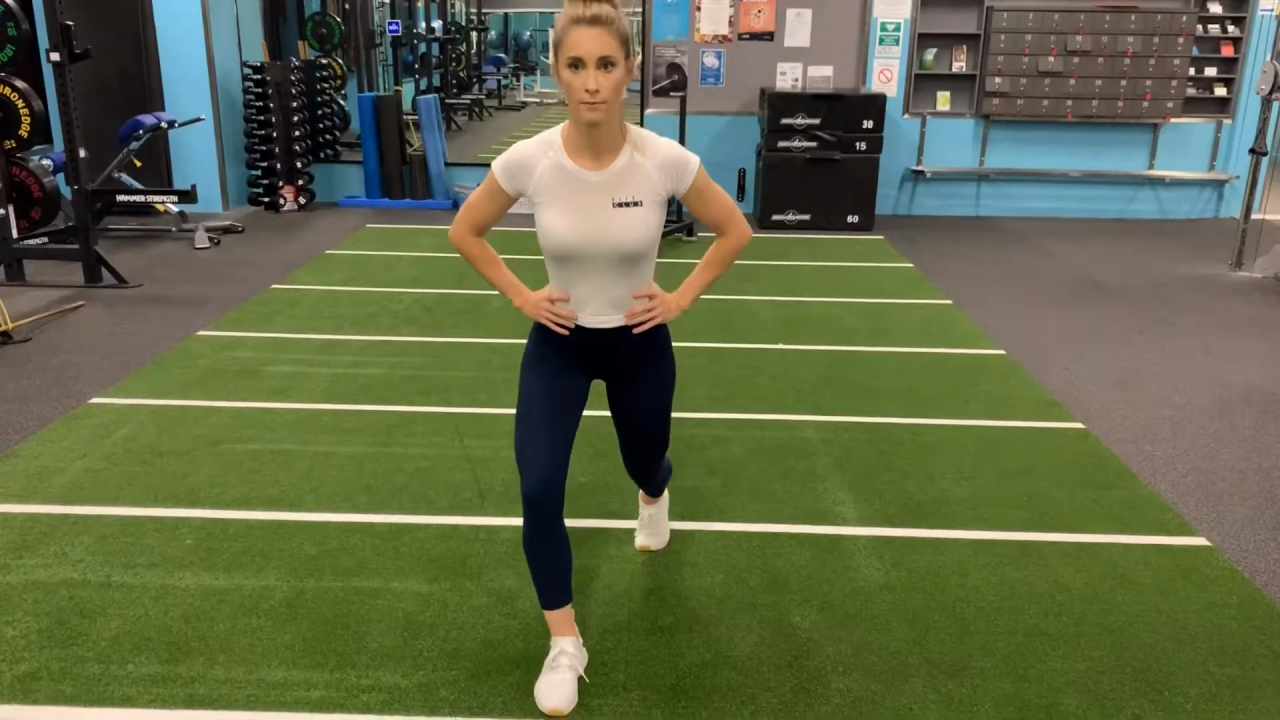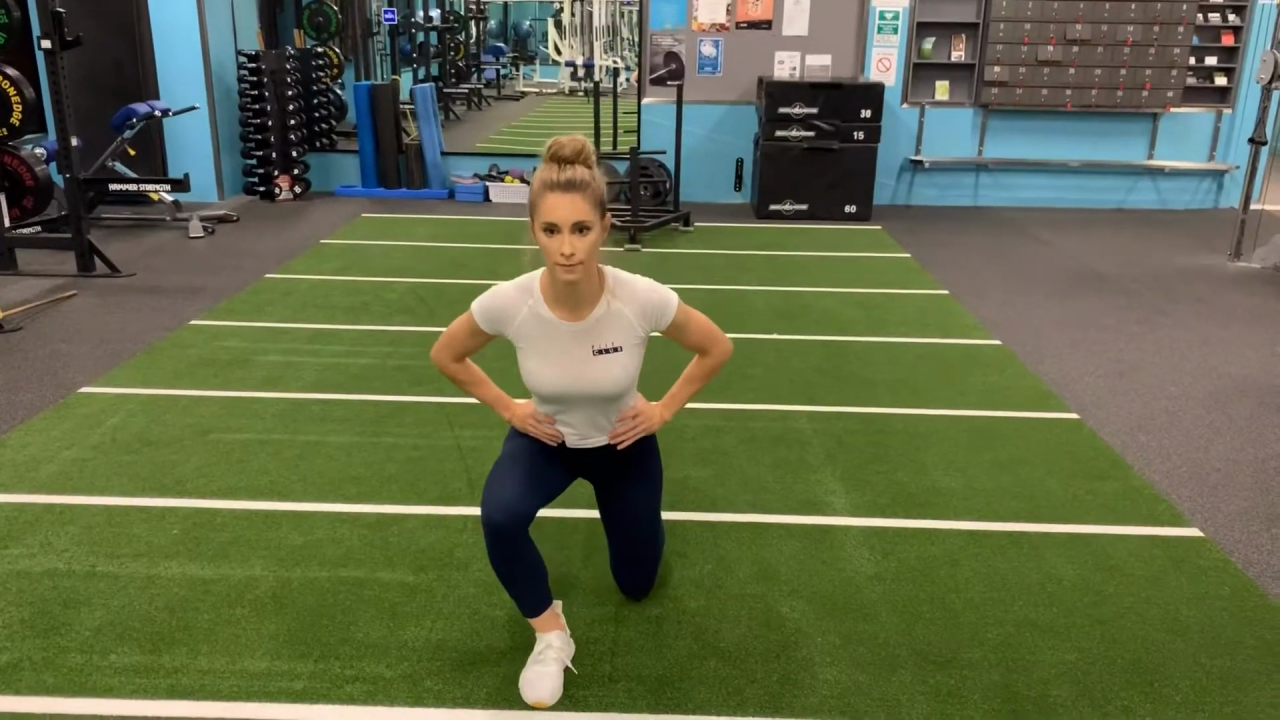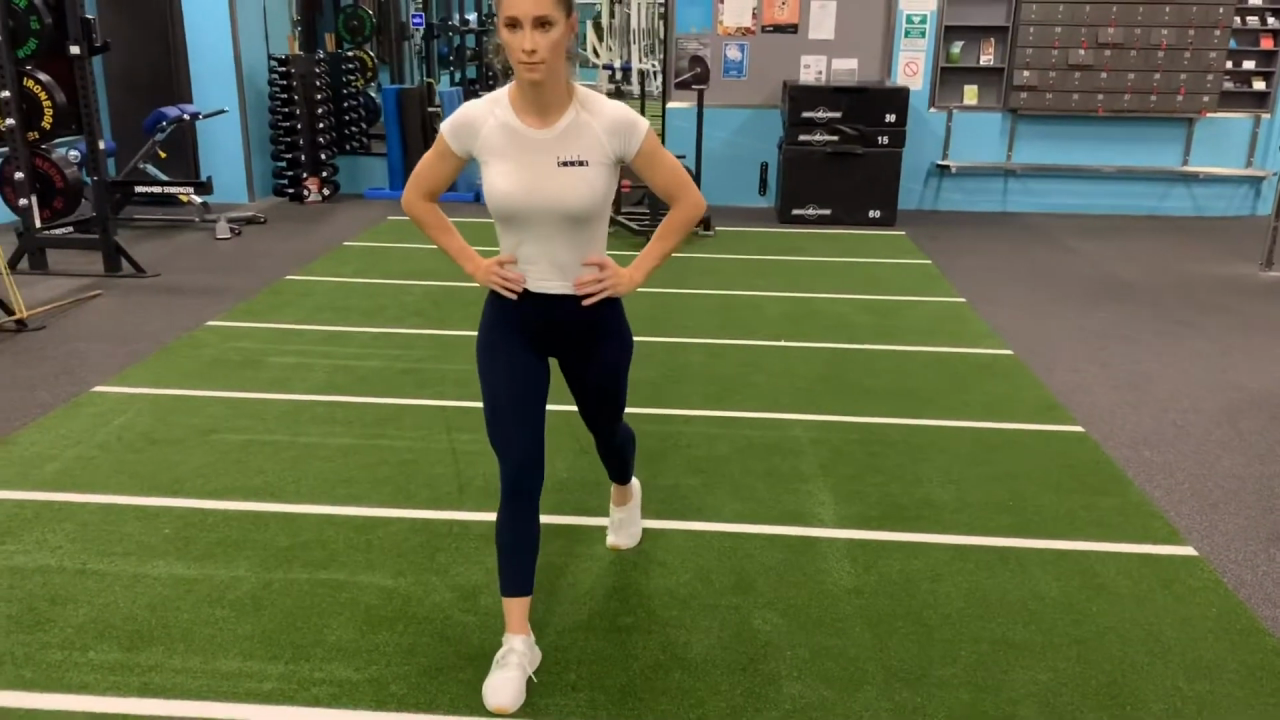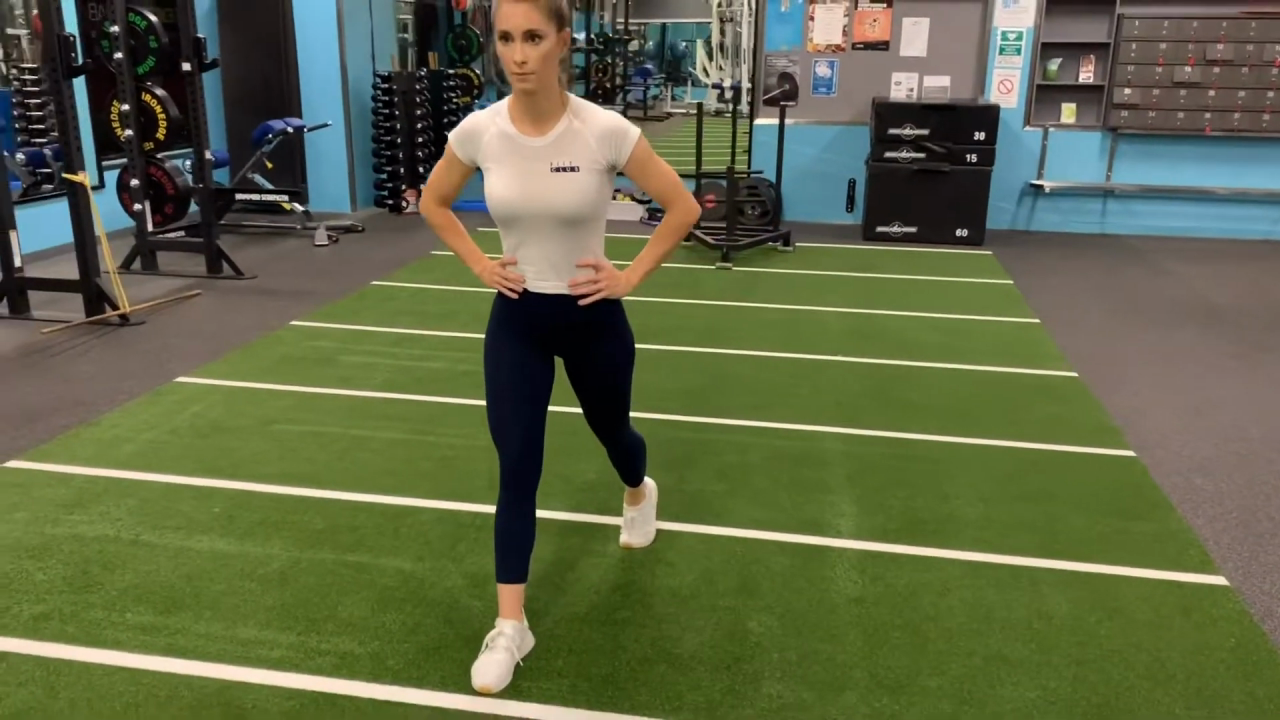
dt=1s
person 1, frame 1
left shoulder: (665, 158)
right shoulder: (528, 159)
left elbow: (735, 232)
right elbow: (464, 232)
left wrist: (681, 298)
right wrist: (521, 297)
left hip: (639, 344)
right hip: (559, 344)
left knee: (644, 464)
right knee: (540, 493)
left ankle: (655, 497)
right ankle: (565, 645)
person 1, frame 2
left shoulder: (643, 299)
right shoulder: (507, 303)
left elbow: (716, 349)
right elbow: (446, 356)
left wrist: (663, 411)
right wrist: (509, 409)
left hip: (623, 445)
right hip: (546, 439)
left knee: (636, 585)
right knee: (500, 518)
left ankle: (634, 506)
right ankle: (550, 635)
person 1, frame 3
left shoulder: (613, 121)
right shoulder: (475, 120)
left elbow: (688, 203)
right elbow: (417, 197)
left wrist: (635, 273)
right wrist: (473, 264)
left hip: (591, 317)
right hip: (512, 320)
left knee: (605, 427)
right knee: (519, 476)
left ankle: (624, 491)
right ankle: (517, 642)
person 1, frame 4
left shoulder: (603, 130)
right shoulder: (478, 130)
left elbow: (683, 207)
right elbow: (433, 202)
left wrist: (631, 275)
right wrist: (479, 265)
left hip: (591, 317)
right hip: (517, 320)
left knee: (611, 430)
right knee: (517, 468)
left ankle: (639, 492)
right ankle: (509, 626)
